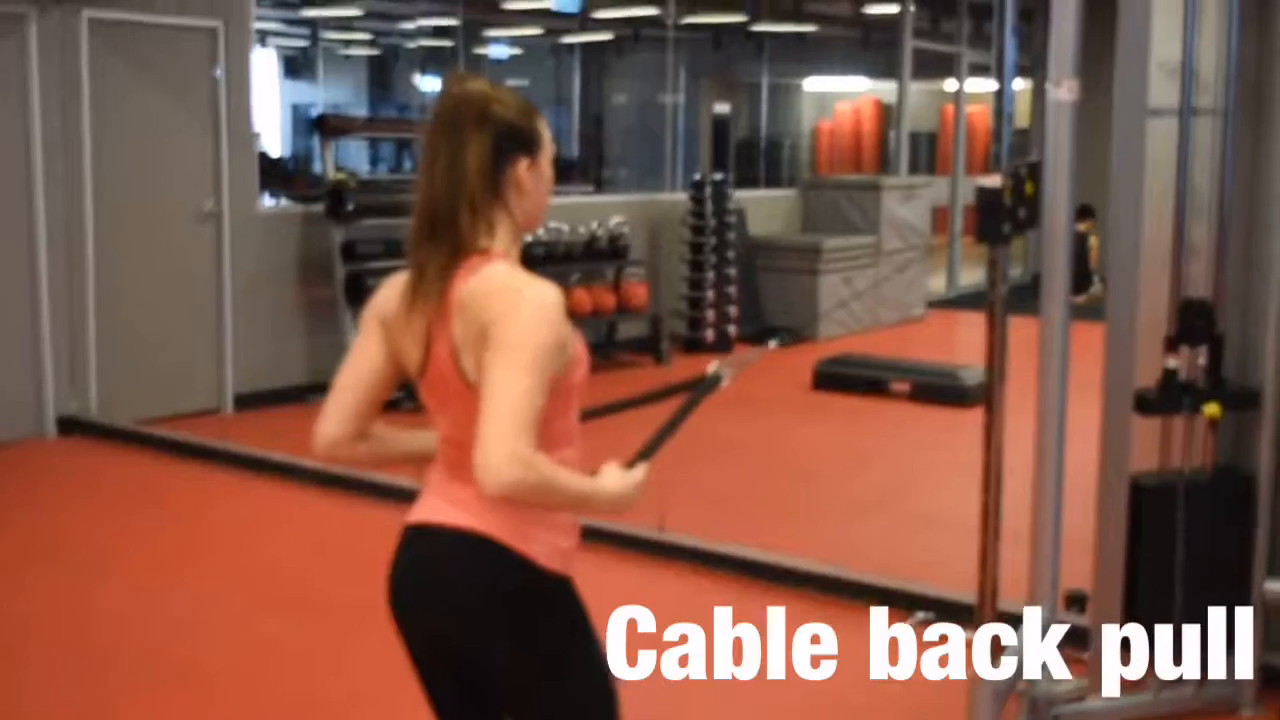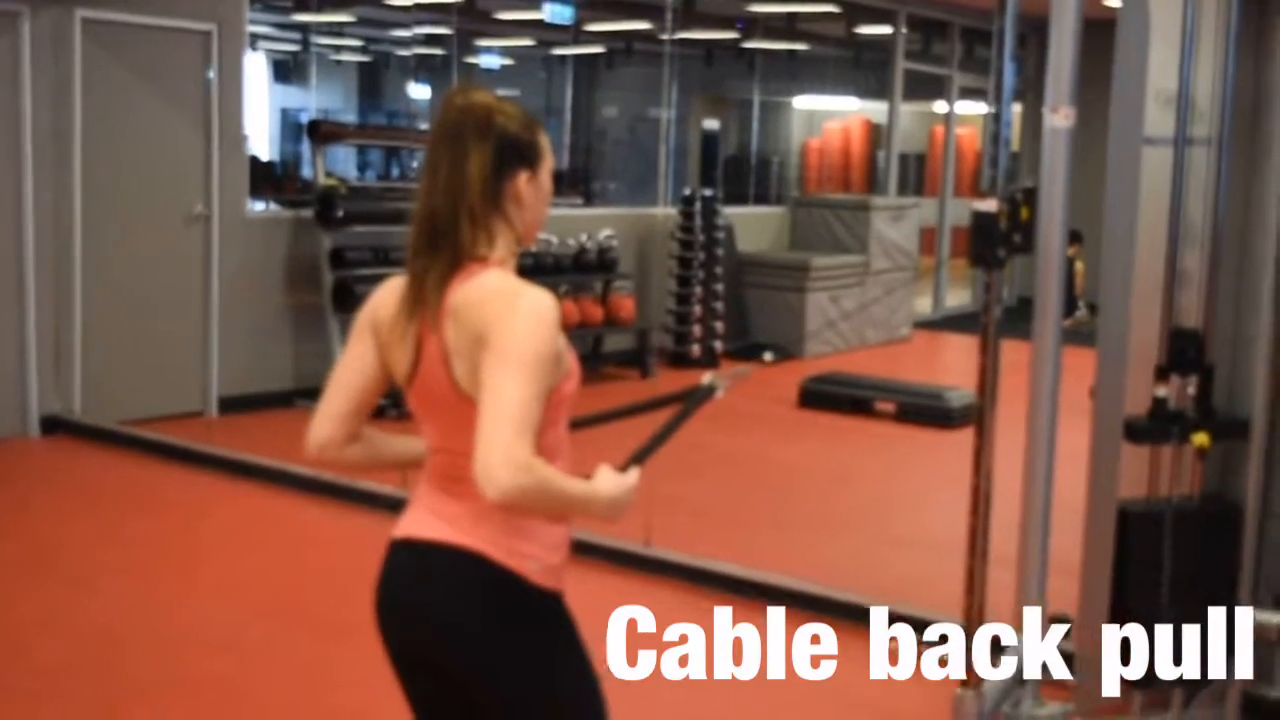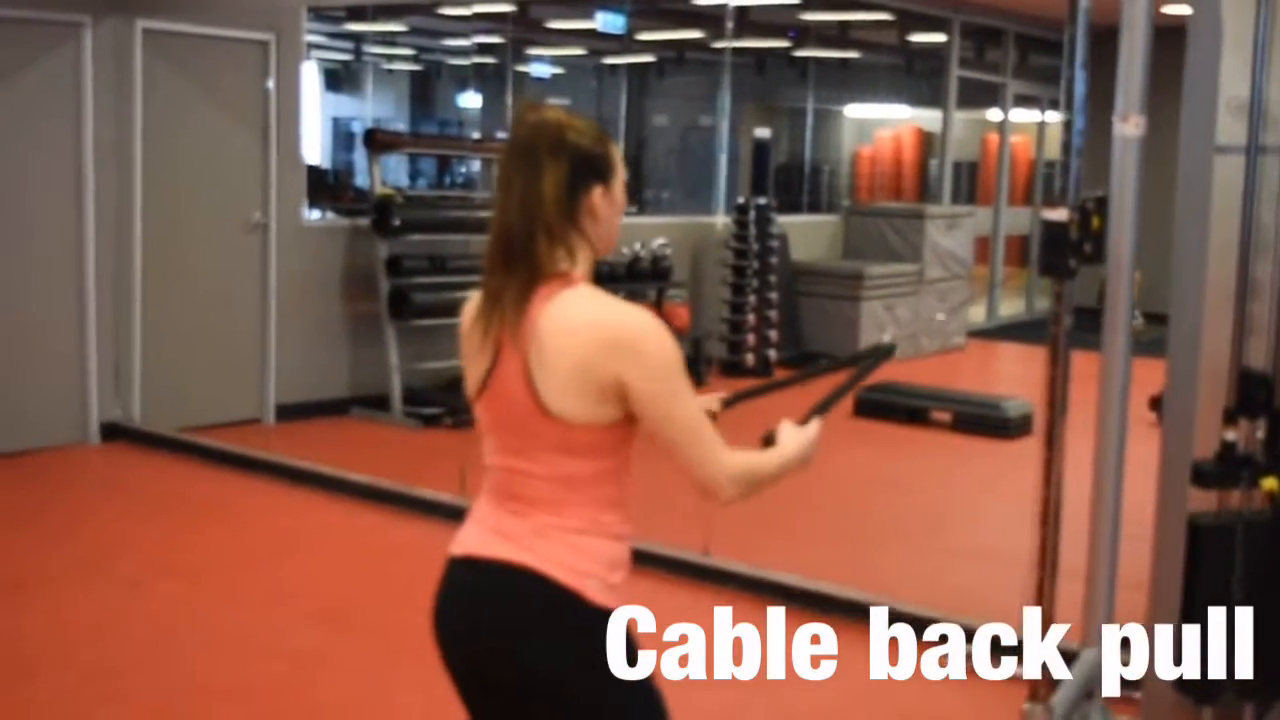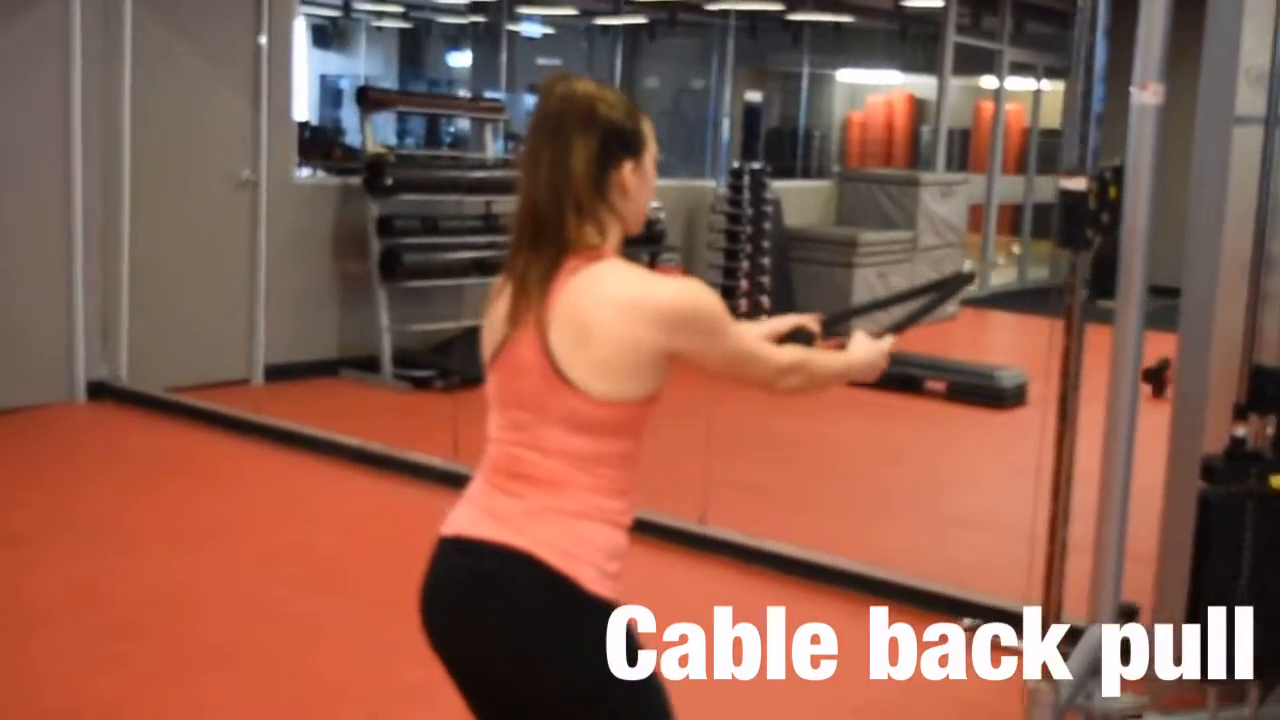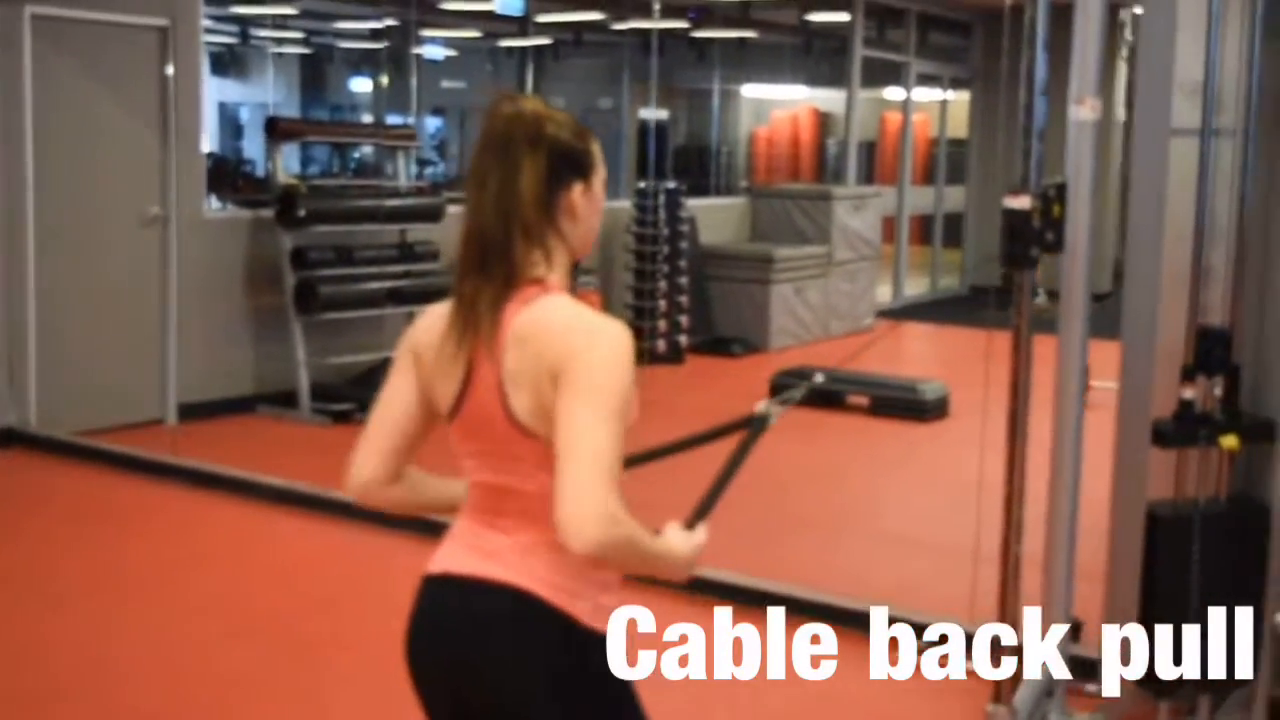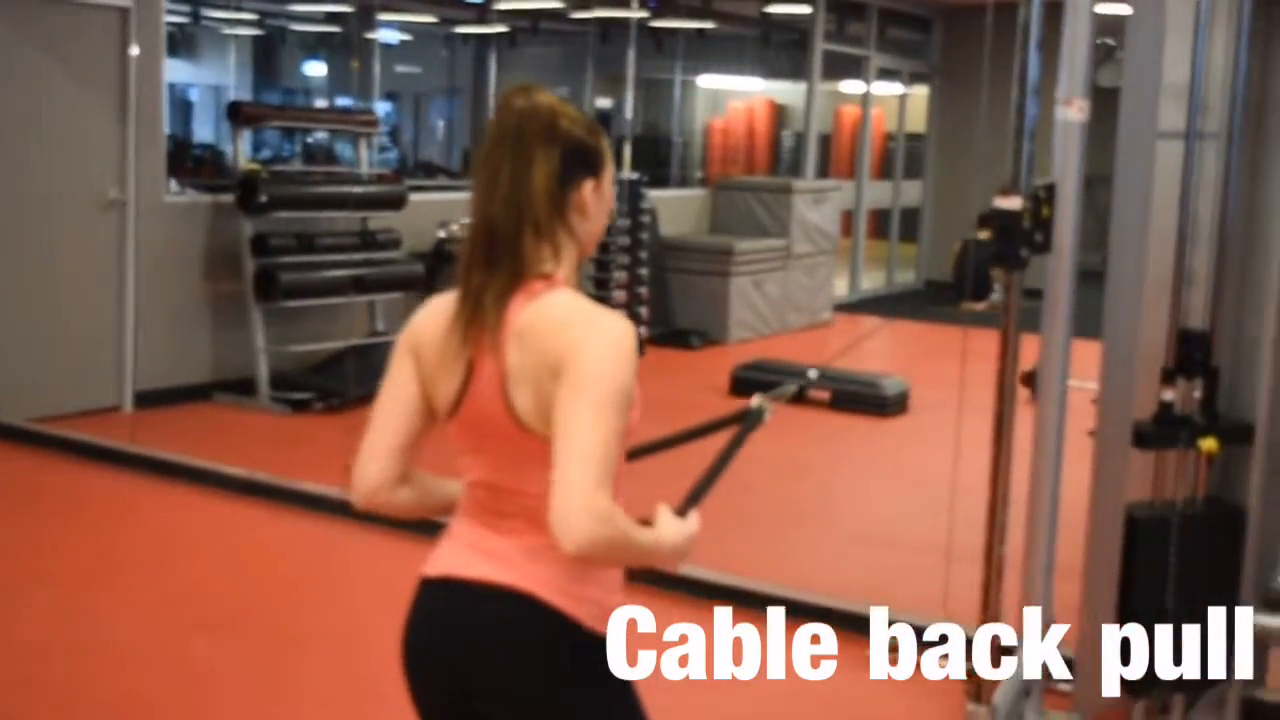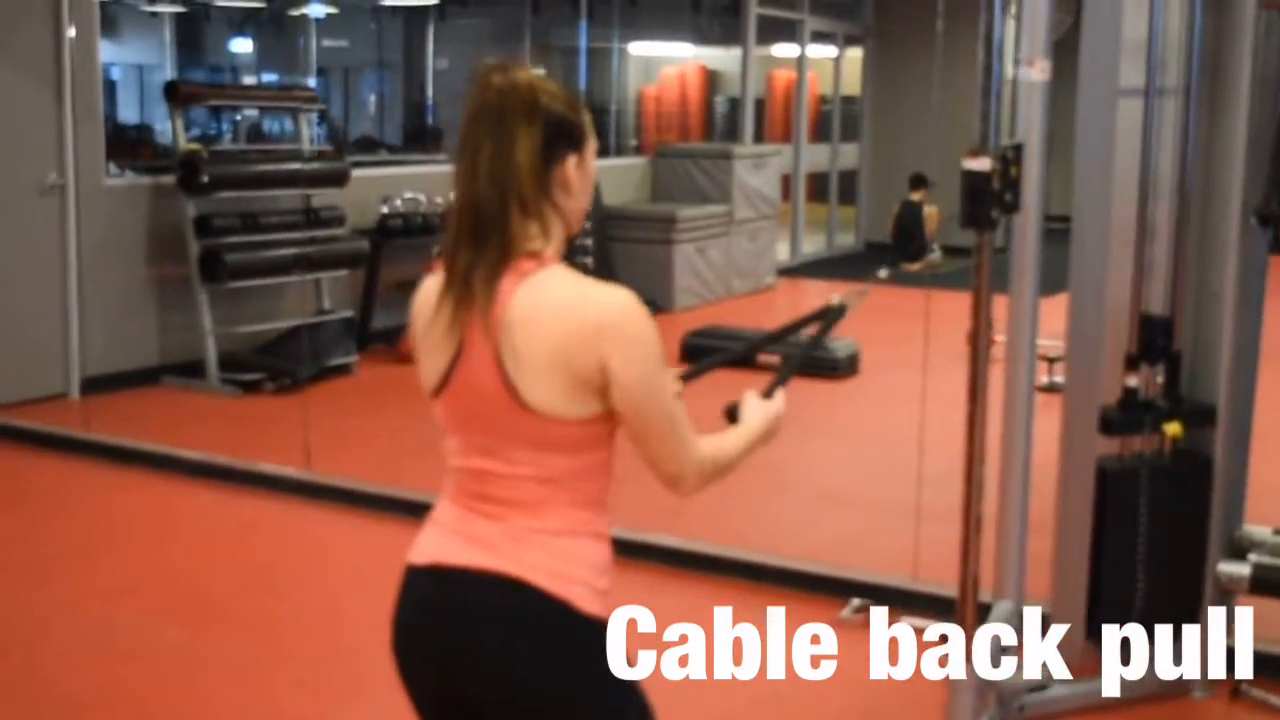
dt=0.7s
person 1, frame 1
left shoulder: (400, 295)
right shoulder: (524, 300)
left elbow: (335, 438)
right elbow: (506, 472)
right wrist: (605, 490)
left hip: (420, 567)
right hip: (509, 580)
person 1, frame 2
left shoulder: (393, 302)
right shoulder: (521, 306)
left elbow: (327, 440)
right elbow: (505, 476)
right wrist: (599, 497)
left hip: (408, 581)
right hip: (497, 592)
person 1, frame 3
left shoulder: (480, 314)
right shoulder: (623, 330)
right elbow: (721, 479)
left wrist: (664, 411)
right wrist: (789, 450)
left hip: (466, 595)
right hip: (555, 609)
person 1, frame 4
left shoulder: (512, 290)
right shoulder: (660, 302)
right elbow: (781, 374)
left wrist: (752, 332)
right wrist: (857, 361)
left hip: (456, 577)
right hip: (550, 597)
person 1, frame 5
left shoulder: (435, 328)
right shoulder: (589, 336)
left elbow: (369, 481)
right elbow: (591, 531)
right wrist: (672, 553)
left hip: (438, 620)
right hip: (541, 637)
person 1, frame 6
left shoulder: (434, 322)
right shoulder: (593, 332)
left elbow: (376, 487)
right elbow: (582, 526)
right wrist: (667, 542)
left hip: (436, 623)
right hip: (543, 636)
person 1, frame 7
left shoulder: (433, 300)
right shoulder: (603, 312)
right elbow: (683, 472)
right wrist: (753, 426)
left hip: (426, 607)
right hip: (538, 620)
